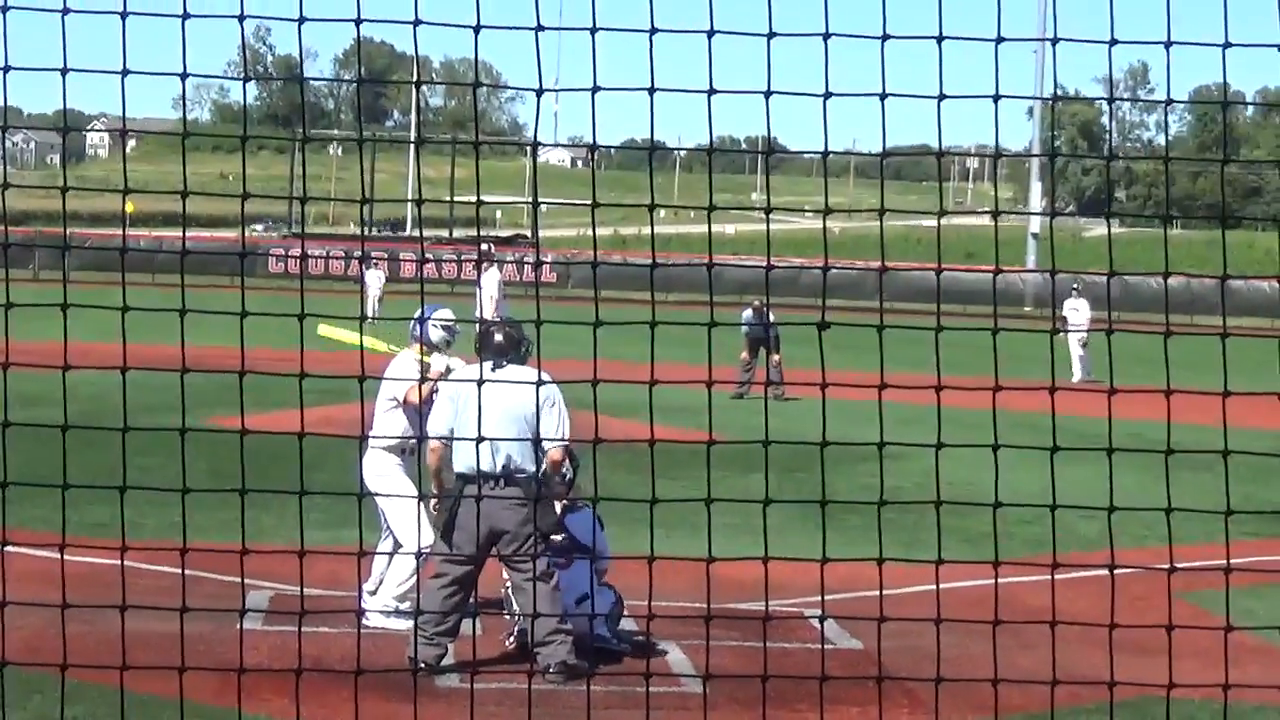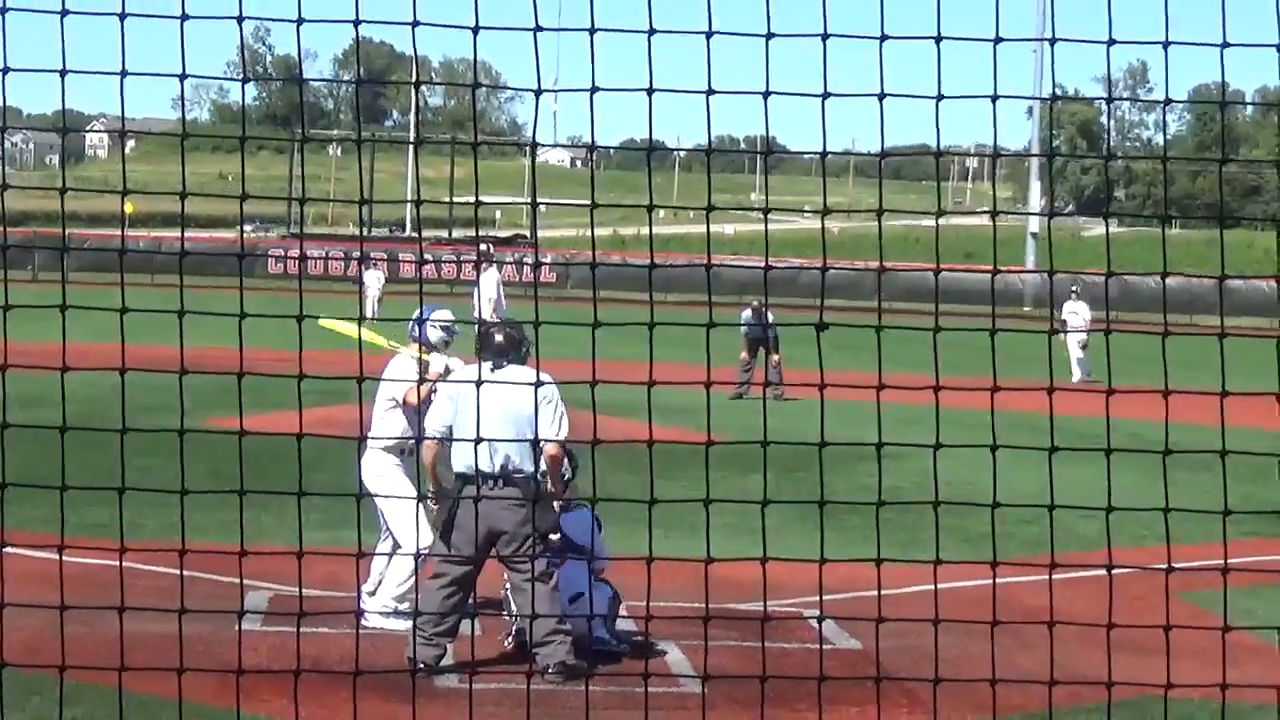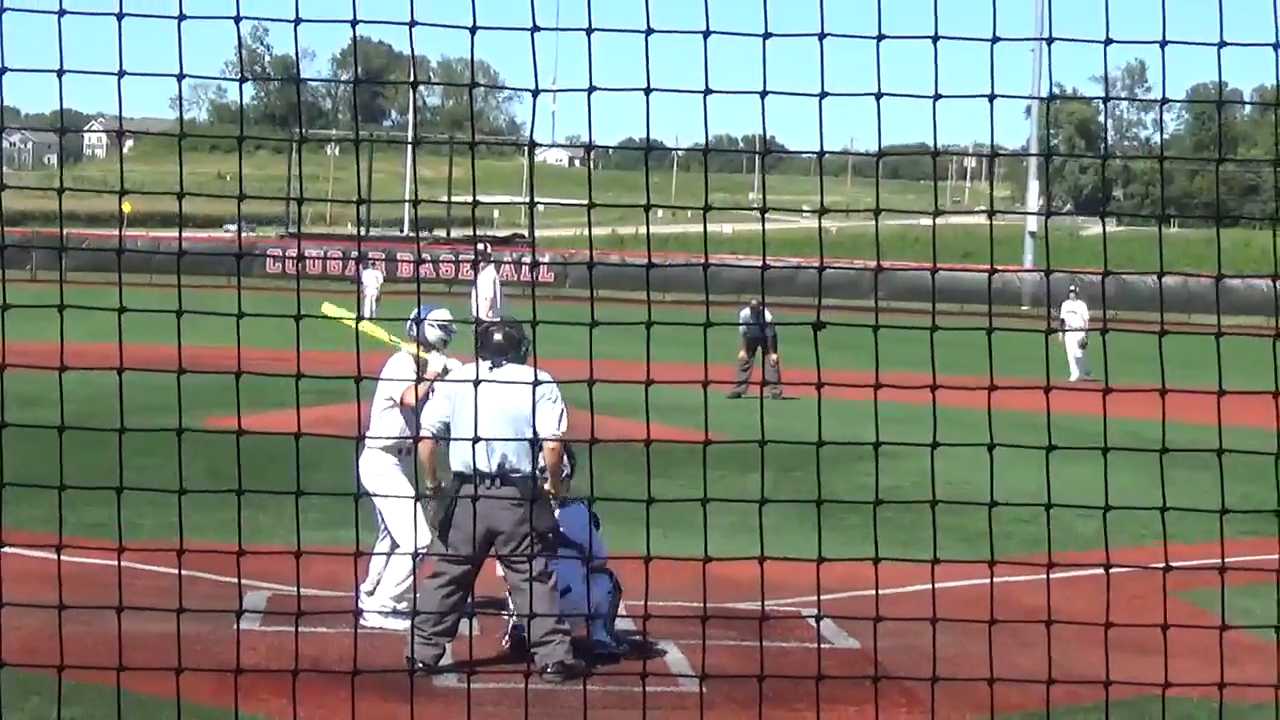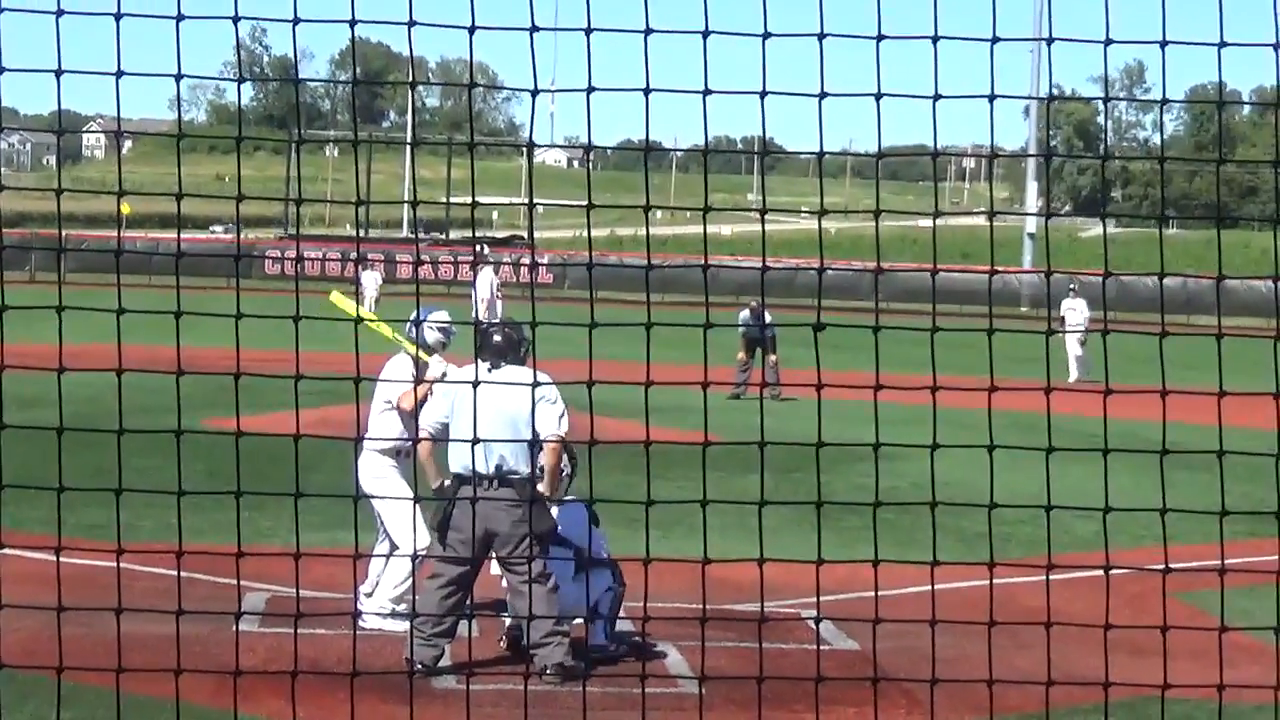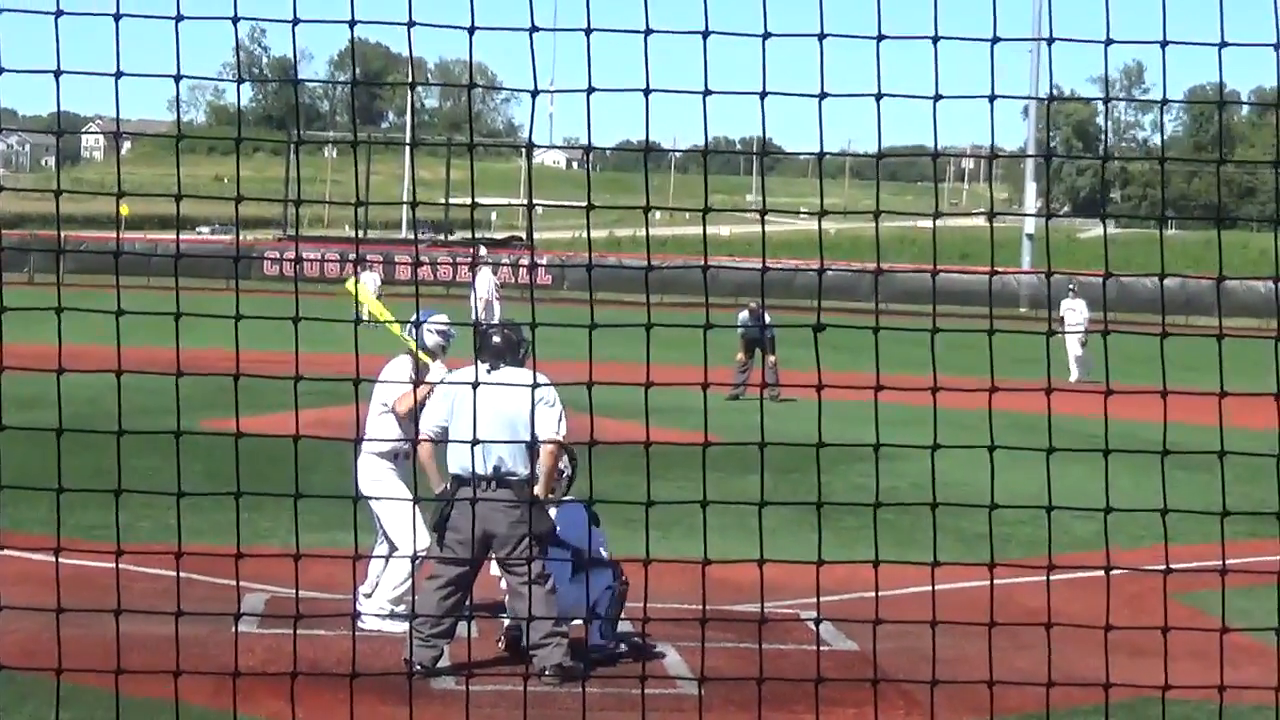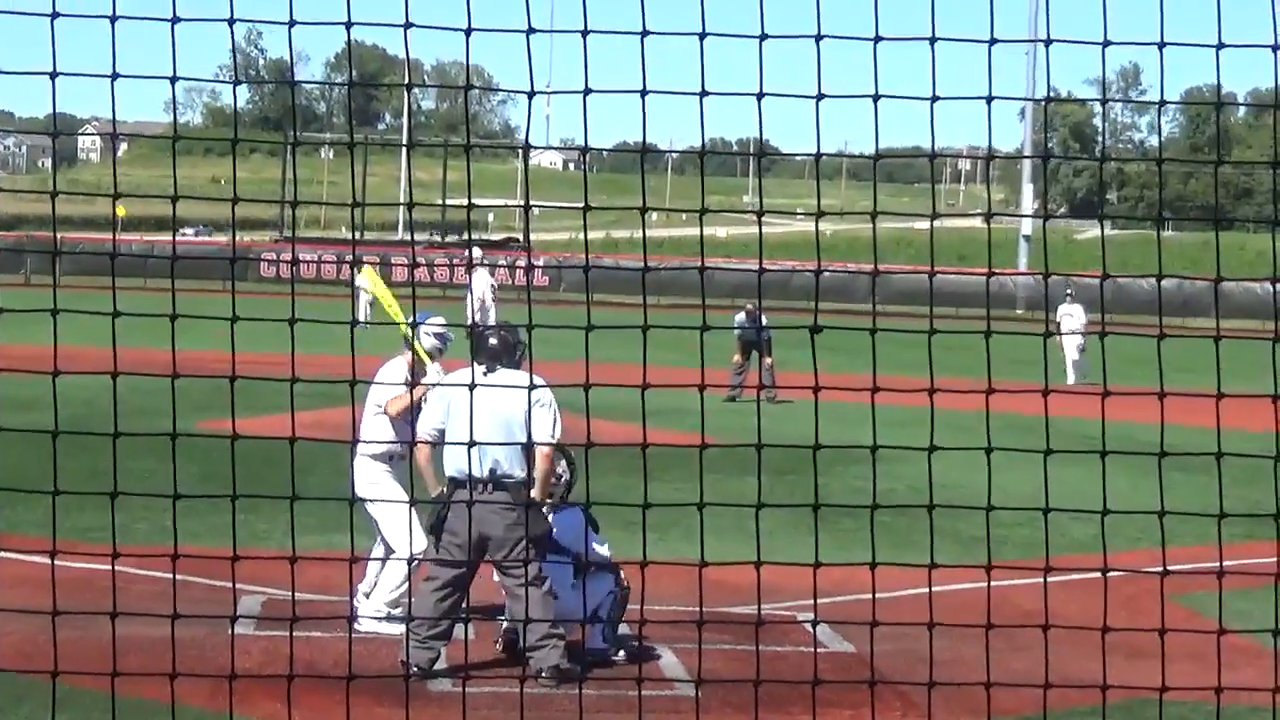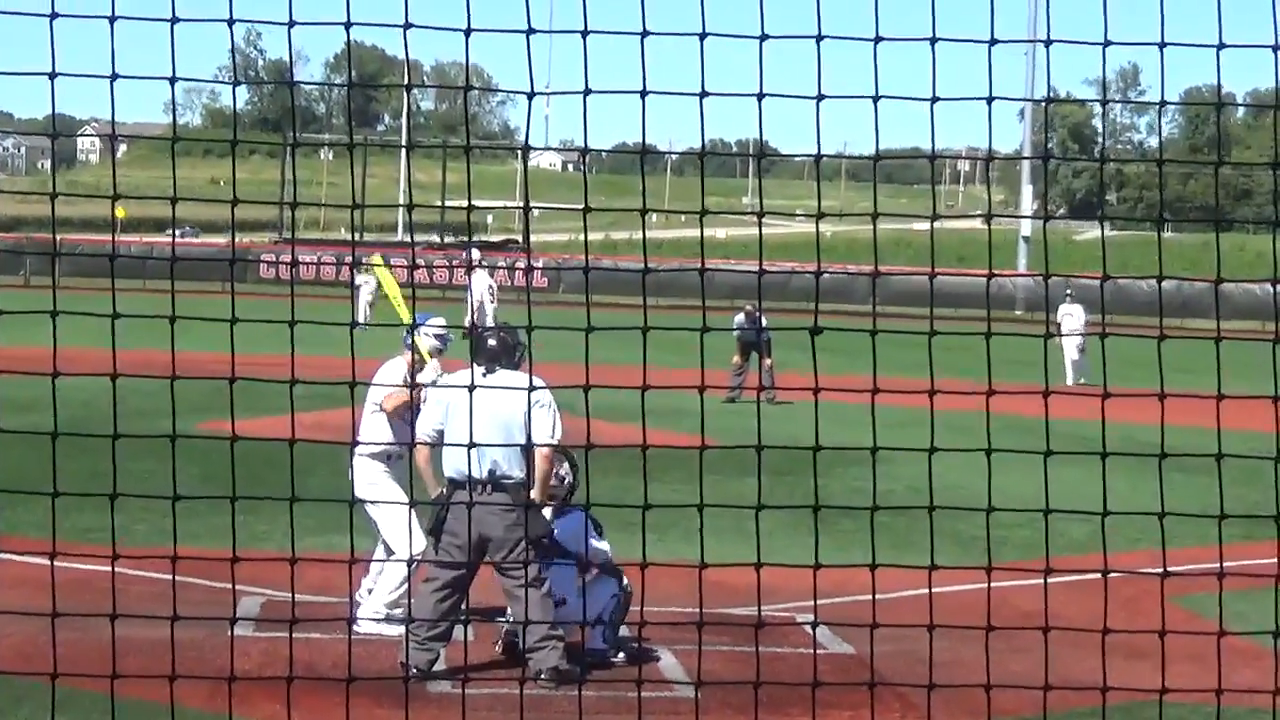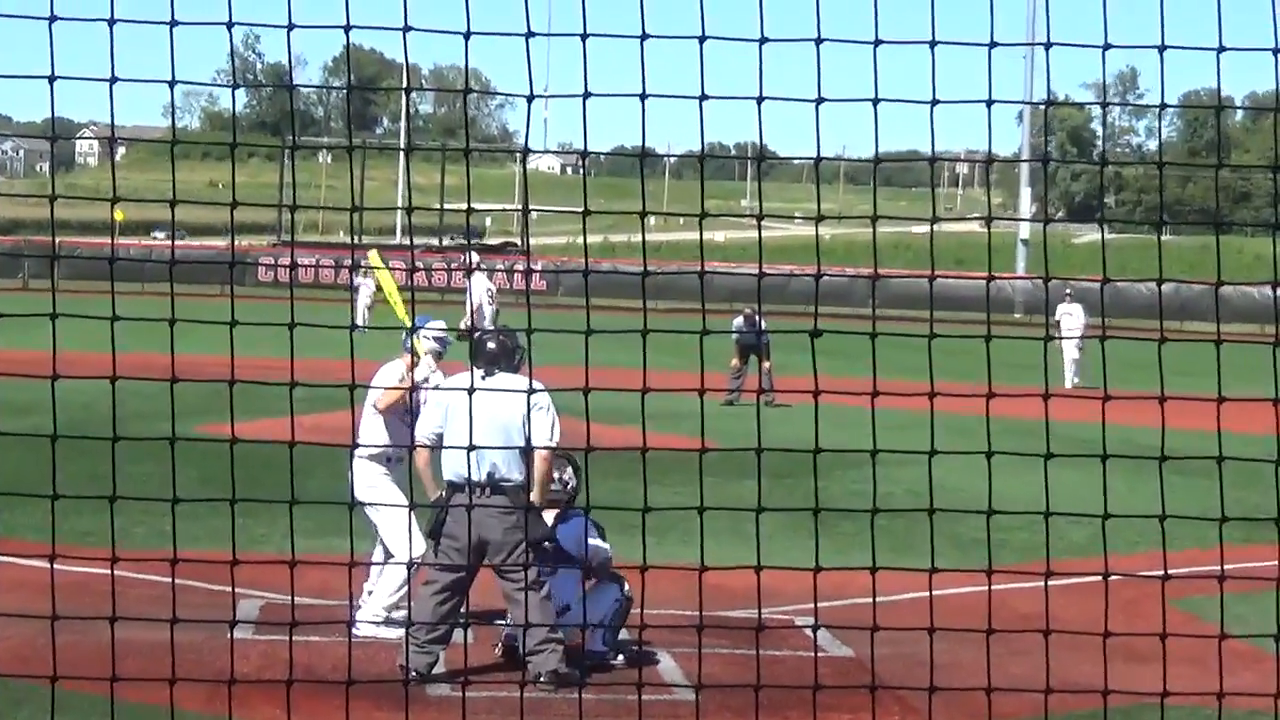
dt=0.1s
person 1, frame 1
left shoulder: (458, 380)
right shoulder: (540, 383)
left elbow: (436, 446)
right elbow: (557, 455)
left wrist: (437, 490)
right wrist: (551, 487)
left hip: (469, 495)
right hip: (520, 497)
left knee: (448, 577)
right knee: (537, 579)
left ankle: (425, 653)
right ankle: (557, 658)
person 1, frame 2
left shoulder: (458, 380)
right shoulder: (539, 383)
left elbow: (430, 440)
right elbow: (553, 449)
left wrist: (434, 486)
right wrist: (554, 487)
left hip: (469, 495)
right hip: (519, 497)
left knee: (447, 577)
right knee: (535, 579)
left ankle: (424, 653)
right ankle: (556, 658)
person 1, frame 3
left shoulder: (457, 379)
right shoulder: (539, 382)
left elbow: (426, 437)
right elbow: (553, 444)
left wrist: (432, 481)
right wrist: (553, 484)
left hip: (466, 495)
right hip: (518, 497)
left knee: (445, 577)
right knee: (535, 579)
left ankle: (422, 653)
right ankle: (555, 658)
person 1, frame 4
left shoulder: (455, 379)
right shoulder: (537, 383)
left elbow: (424, 437)
right elbow: (554, 442)
left wrist: (436, 482)
right wrist: (547, 487)
left hip: (465, 496)
right hip: (516, 498)
left knee: (445, 578)
right knee: (533, 580)
left ankle: (422, 655)
right ankle: (554, 659)
person 1, frame 5
left shoulder: (454, 381)
right shoulder: (536, 385)
left elbow: (425, 440)
right elbow: (551, 446)
left wrist: (439, 486)
right wrist: (542, 490)
left hip: (464, 497)
right hip: (514, 499)
left knee: (444, 580)
right knee: (532, 581)
left ankle: (421, 656)
right ankle: (552, 661)
person 1, frame 6
left shoulder: (451, 383)
right shoulder: (533, 387)
left elbow: (422, 444)
right elbow: (546, 450)
left wrist: (436, 491)
right wrist: (537, 496)
left hip: (460, 500)
right hip: (510, 501)
left knee: (441, 582)
right knee: (529, 584)
left ankle: (417, 658)
right ankle: (549, 662)
person 1, frame 7
left shoulder: (450, 384)
right shoulder: (532, 388)
left elbow: (422, 445)
right elbow: (545, 451)
left wrist: (436, 492)
right wrist: (537, 497)
left hip: (459, 501)
right hip: (509, 503)
left knee: (439, 583)
right knee: (528, 586)
left ankle: (416, 659)
right ankle: (548, 664)
person 1, frame 8
left shoulder: (449, 386)
right shoulder: (531, 391)
left elbow: (422, 448)
right elbow: (543, 451)
left wrist: (438, 494)
right wrist: (536, 499)
left hip: (458, 503)
right hip: (508, 505)
left knee: (439, 586)
right knee: (527, 588)
left ankle: (416, 662)
right ankle: (547, 666)
person 2, frame 1
left shoulder: (421, 365)
right shoulder: (405, 364)
right elbow: (416, 399)
left wrist: (453, 374)
right wrist: (436, 372)
left hip: (393, 462)
right hip: (386, 463)
left knee: (395, 535)
right knee: (419, 540)
left ankle: (374, 595)
right ankle: (381, 609)
person 2, frame 2
left shoulder: (422, 366)
right shoulder: (404, 365)
right elbow: (414, 399)
left wrist: (451, 374)
right wrist: (435, 373)
left hip: (394, 463)
right hip: (385, 463)
left knee: (394, 535)
right knee: (418, 540)
left ankle: (373, 596)
right ankle: (380, 609)
person 2, frame 3
left shoulder: (419, 365)
right shoulder: (402, 363)
right elbow: (411, 400)
left wrist: (448, 374)
right wrist: (433, 372)
left hip: (391, 462)
right hip: (383, 463)
left knee: (392, 535)
right knee: (416, 539)
left ankle: (371, 595)
right ankle: (378, 609)
person 2, frame 4
left shoulder: (418, 368)
right shoulder: (401, 366)
right elbow: (407, 405)
left wrist: (447, 380)
right wrist: (431, 377)
left hip: (390, 465)
right hip: (381, 466)
left knee: (392, 537)
right knee: (416, 541)
left ankle: (370, 597)
right ankle: (377, 611)
person 2, frame 5
left shoulder: (418, 371)
right shoulder: (400, 369)
right elbow: (403, 408)
right wrist: (431, 381)
left hip: (387, 467)
right hip: (380, 468)
left knee: (392, 538)
right knee: (416, 543)
left ankle: (369, 598)
right ankle: (376, 612)
person 2, frame 6
left shoulder: (415, 375)
right shoulder: (395, 371)
right elbow: (394, 409)
left wrist: (439, 387)
right wrist: (426, 384)
left hip: (387, 468)
right hip: (374, 470)
left knee: (391, 539)
right knee: (412, 545)
left ankle: (368, 597)
right ankle: (372, 613)
person 2, frame 7
left shoulder: (414, 374)
right shoulder: (394, 370)
right elbow: (389, 406)
left wrist: (435, 385)
right wrist: (423, 381)
left hip: (386, 469)
right hip: (373, 470)
left knee: (393, 538)
right knee: (412, 546)
left ankle: (369, 595)
right ankle: (371, 615)
person 2, frame 8
left shoulder: (417, 377)
right shoulder: (394, 371)
right elbow: (382, 404)
left wrist: (436, 388)
right wrist: (415, 377)
left hip: (388, 471)
right hip: (374, 472)
left knee: (391, 542)
right knee: (411, 549)
left ankle: (373, 601)
right ankle: (370, 618)
person 3, frame 1
right shoulder: (586, 514)
right elbow: (601, 568)
right hip: (581, 615)
left knee: (512, 586)
right knee: (609, 594)
left ankle: (523, 632)
right ankle: (601, 634)
person 3, frame 2
right shoulder: (583, 514)
right elbow: (599, 567)
right hip: (577, 613)
left knee: (512, 586)
right knee: (605, 589)
left ankle: (521, 631)
right ankle: (601, 636)
person 3, frame 3
right shoulder: (579, 509)
right elbow: (599, 561)
right hip: (569, 603)
right knee: (605, 578)
left ankle: (517, 630)
right ankle: (602, 639)
person 3, frame 4
right shoulder: (577, 509)
left elbow: (499, 567)
right elbow: (600, 557)
right hip: (563, 601)
right knee: (609, 571)
left ankle: (515, 630)
right ankle: (601, 642)
person 3, frame 5
right shoulder: (576, 510)
right elbow: (602, 557)
right wrist: (580, 563)
left hip: (519, 605)
right hip: (559, 602)
right knee: (611, 571)
left ankle: (514, 632)
right ankle: (600, 642)
person 3, frame 6
right shoulder: (574, 515)
right elbow: (602, 559)
right wrist: (580, 565)
right hip: (561, 608)
right knee: (612, 576)
left ankle: (511, 633)
right ankle: (601, 645)
person 3, frame 7
right shoulder: (576, 518)
right elbow: (604, 561)
right wrist: (584, 572)
right hip: (565, 614)
right knee: (615, 580)
left ankle: (512, 635)
right ankle: (600, 646)
person 3, frame 8
right shoulder: (579, 523)
right elbow: (605, 562)
right wrist: (588, 577)
right hip: (567, 620)
right knee: (617, 585)
left ankle: (512, 639)
right ankle: (599, 649)
